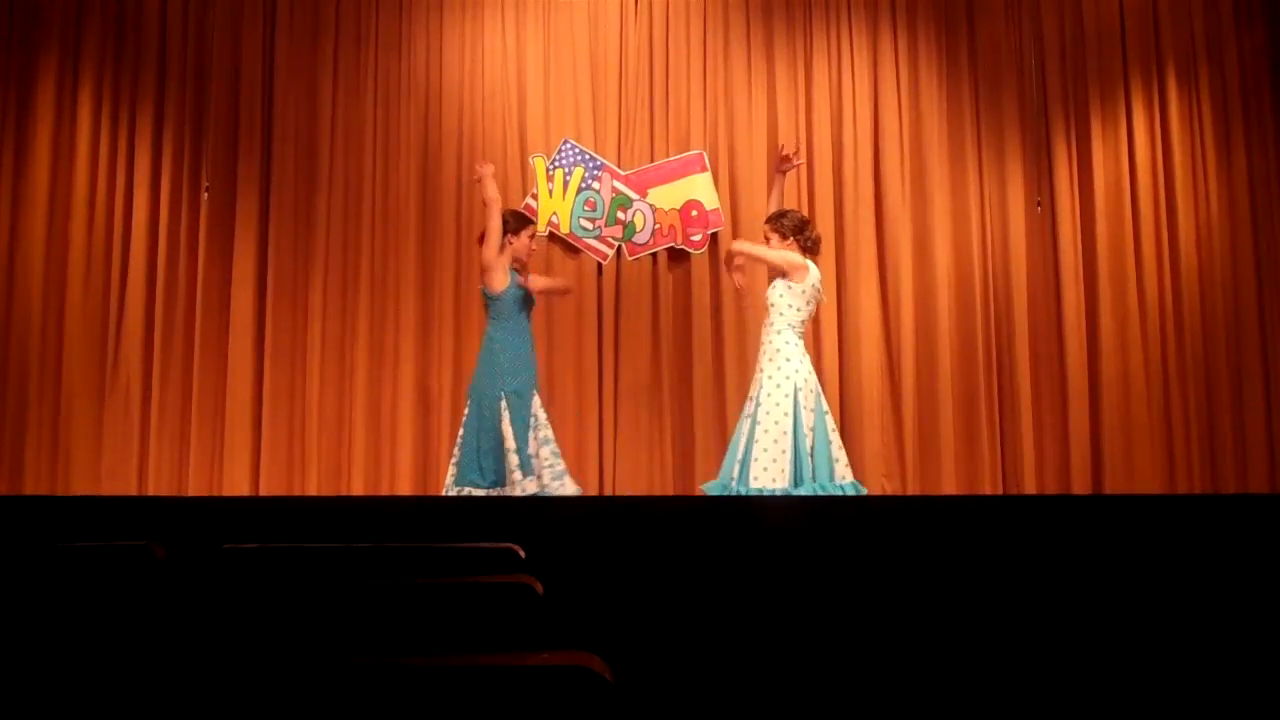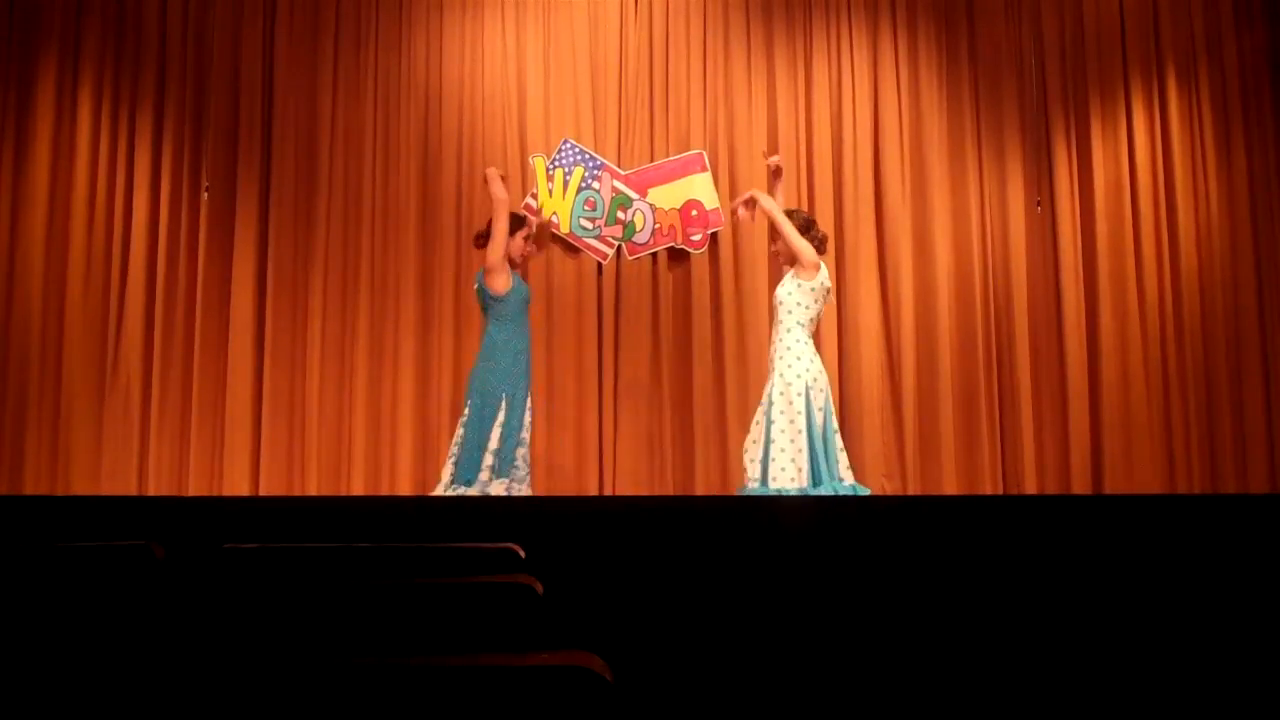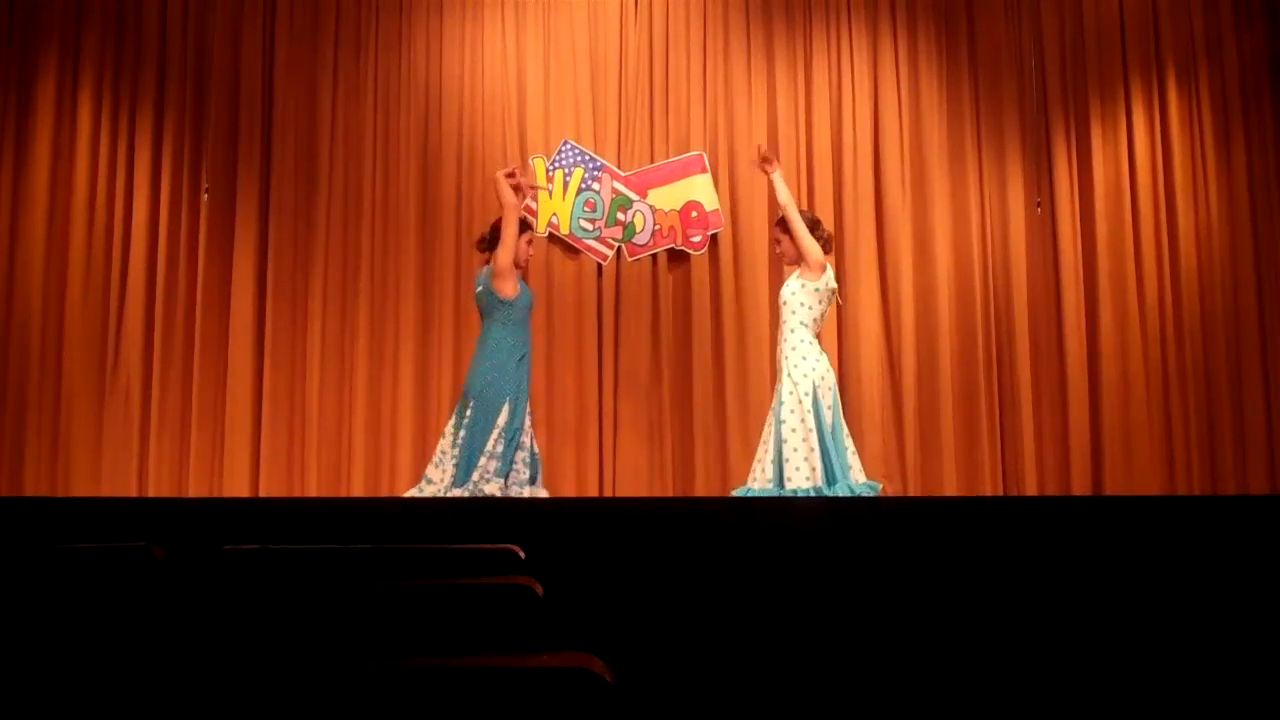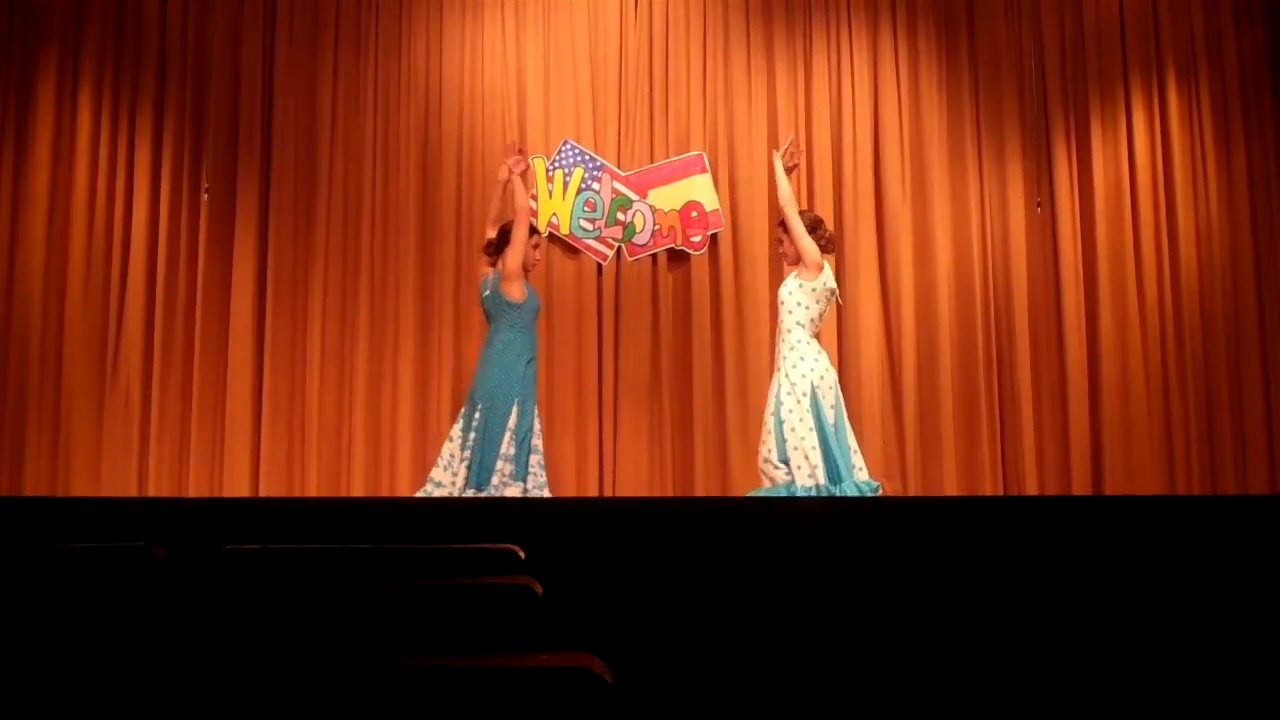
dt=0.2s
person 1, frame 1
left shoulder: (799, 266)
right shoulder: (791, 268)
left elbow: (738, 247)
right elbow: (777, 221)
left wrist: (733, 261)
right wrist: (779, 176)
left hip: (785, 372)
right hip: (781, 371)
left knee: (776, 458)
right knee: (783, 458)
person 1, frame 2
left shoulder: (811, 265)
right shoulder: (800, 271)
left elbow: (773, 212)
right elbow: (778, 218)
left wrist: (754, 196)
right wrist: (776, 179)
left hip: (797, 370)
right hip: (790, 370)
left knee: (789, 458)
right knee: (794, 457)
person 1, frame 3
left shoulder: (817, 265)
right shoulder: (806, 273)
left elbow: (790, 209)
right elbow: (789, 215)
left wrist: (774, 175)
right wrist: (773, 173)
left hip: (805, 372)
right hip: (799, 372)
left knee: (801, 458)
right knee: (802, 458)
person 1, frame 4
left shoulder: (814, 264)
right shoulder: (808, 271)
left elbow: (789, 209)
right elbow: (792, 215)
left wrist: (779, 167)
right wrist: (784, 171)
left hip: (801, 371)
right hip: (802, 370)
left knee: (802, 460)
right knee: (810, 459)
person 2, frame 1
left shoulder: (518, 278)
right shoulder: (493, 269)
left elbow: (563, 286)
right elbow: (493, 203)
left wrist: (543, 285)
right wrist: (486, 177)
left hip: (516, 382)
right hip: (501, 383)
left knee: (498, 462)
right knee: (524, 461)
person 2, frame 2
left shoulder: (504, 275)
right shoulder: (495, 271)
right elbow: (500, 205)
left wrist: (534, 228)
right wrist: (493, 177)
left hip: (506, 382)
right hip: (498, 383)
left knee: (495, 463)
right knee: (494, 465)
person 2, frame 3
left shoulder: (488, 276)
right shoulder: (501, 274)
right elbow: (509, 209)
left wrist: (519, 193)
right wrist: (503, 182)
left hip: (495, 383)
right hip: (500, 385)
left knee: (491, 467)
right knee: (486, 469)
person 2, frame 4
left shoulder: (490, 278)
right shoulder: (510, 279)
left elbow: (493, 229)
right elbow: (522, 214)
left wrist: (505, 181)
right wrist: (515, 178)
left hip: (497, 387)
right hip: (507, 389)
left knee: (481, 468)
right knee: (498, 472)
